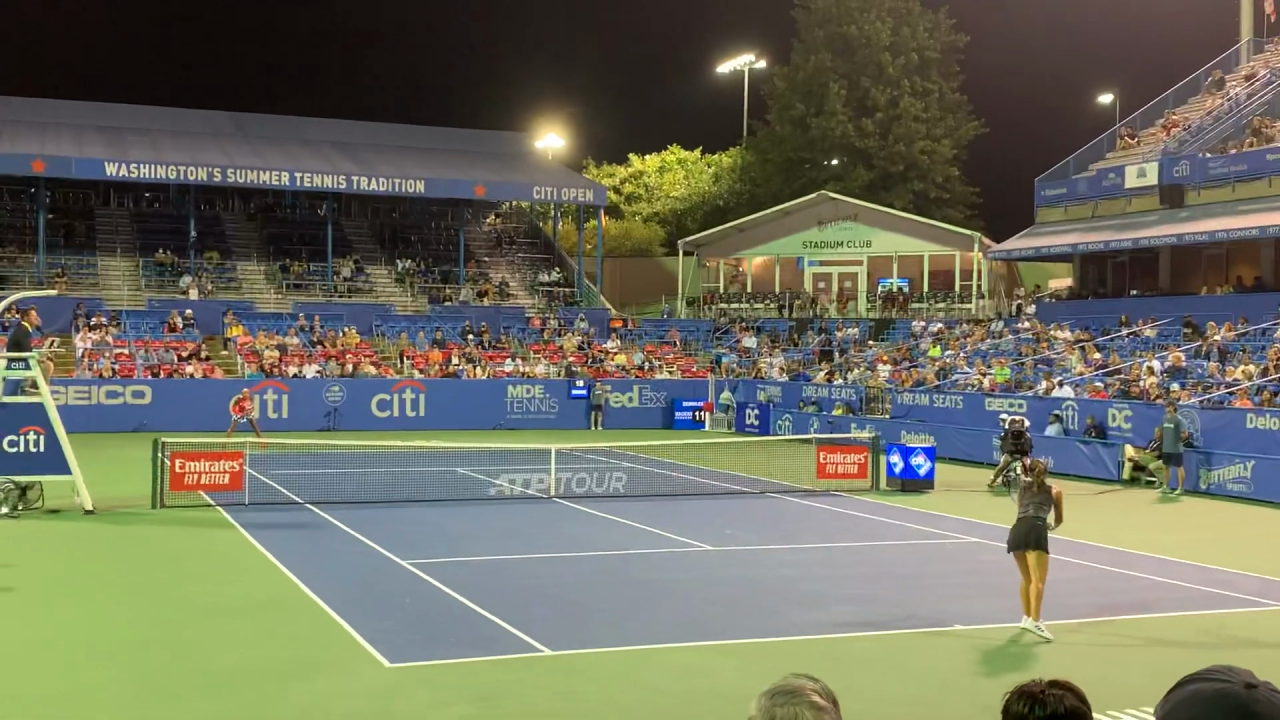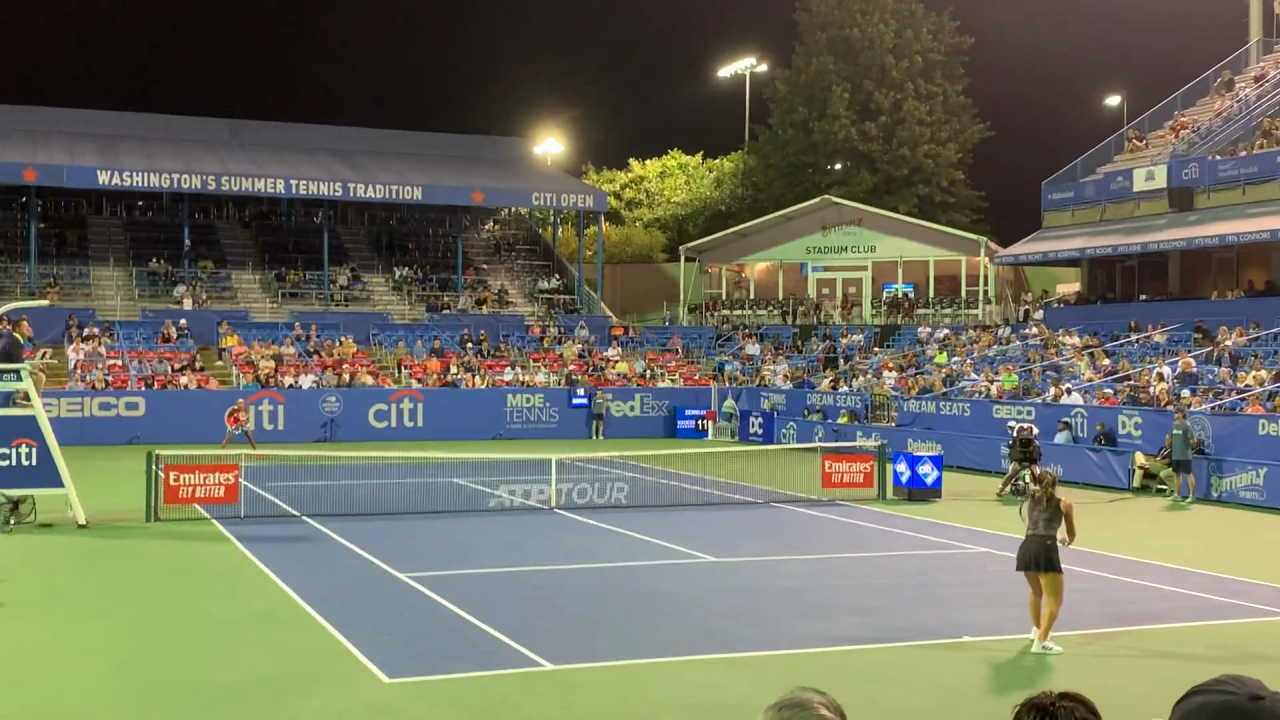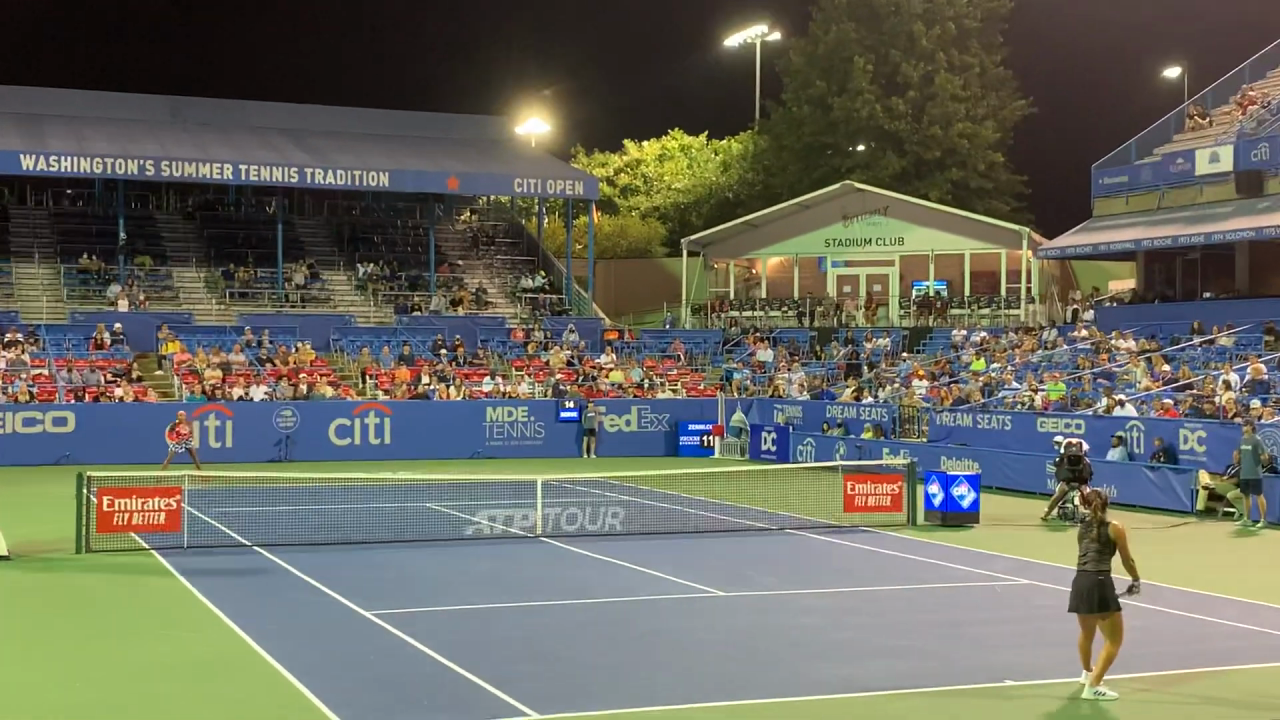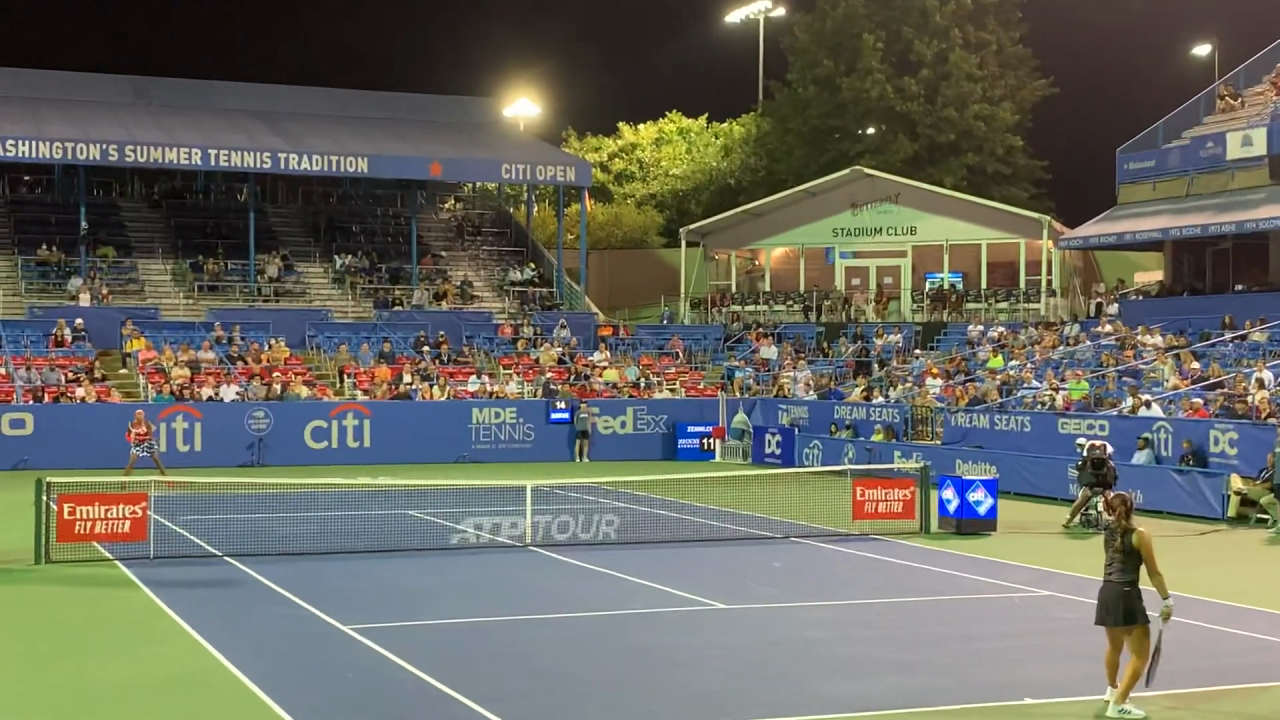
dt=0.3s
person 1, frame 1
left shoulder: (1023, 488)
right shoulder: (1054, 491)
right elbow: (1059, 519)
right wrist: (1052, 525)
left hip: (1017, 531)
right hip: (1035, 531)
left knee: (1026, 579)
right knee: (1038, 580)
left ankle: (1027, 617)
right ankle: (1034, 621)
person 1, frame 2
left shoulder: (1032, 500)
right shoulder: (1064, 504)
right elbow: (1071, 533)
right wrist: (1068, 541)
left hip: (1026, 548)
right hip: (1045, 549)
left knee: (1036, 593)
right knee: (1054, 600)
left ankle: (1037, 630)
right ankle: (1041, 641)
person 1, frame 3
left shoulder: (1083, 528)
right shoulder: (1114, 528)
right elbow: (1127, 561)
right wrist: (1136, 581)
left hip: (1079, 584)
right hip: (1099, 585)
left knee: (1087, 633)
right knee: (1114, 641)
left ankle: (1087, 673)
right ankle: (1093, 686)
person 1, frame 4
left shoulder: (1109, 534)
right shoulder: (1139, 535)
right elbow: (1153, 573)
right wrist: (1167, 601)
left hip: (1106, 594)
right hip: (1127, 597)
left knee: (1114, 647)
right knee: (1140, 656)
left ankle: (1112, 689)
